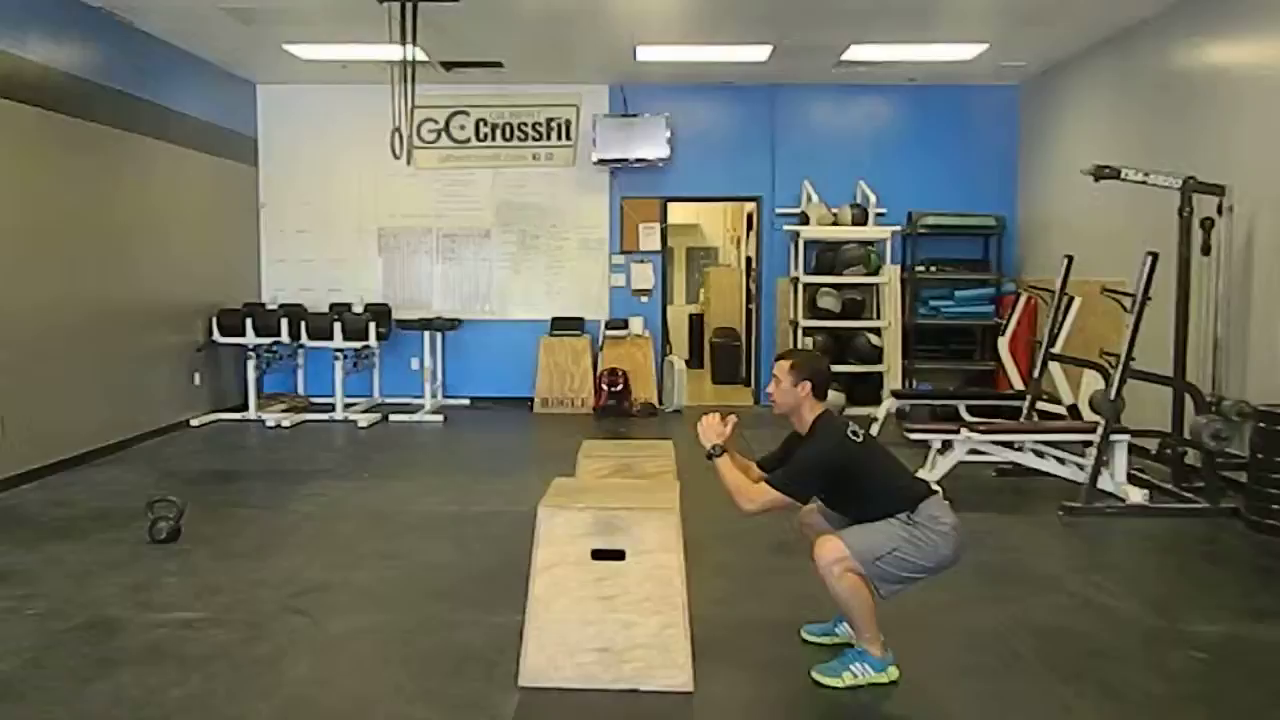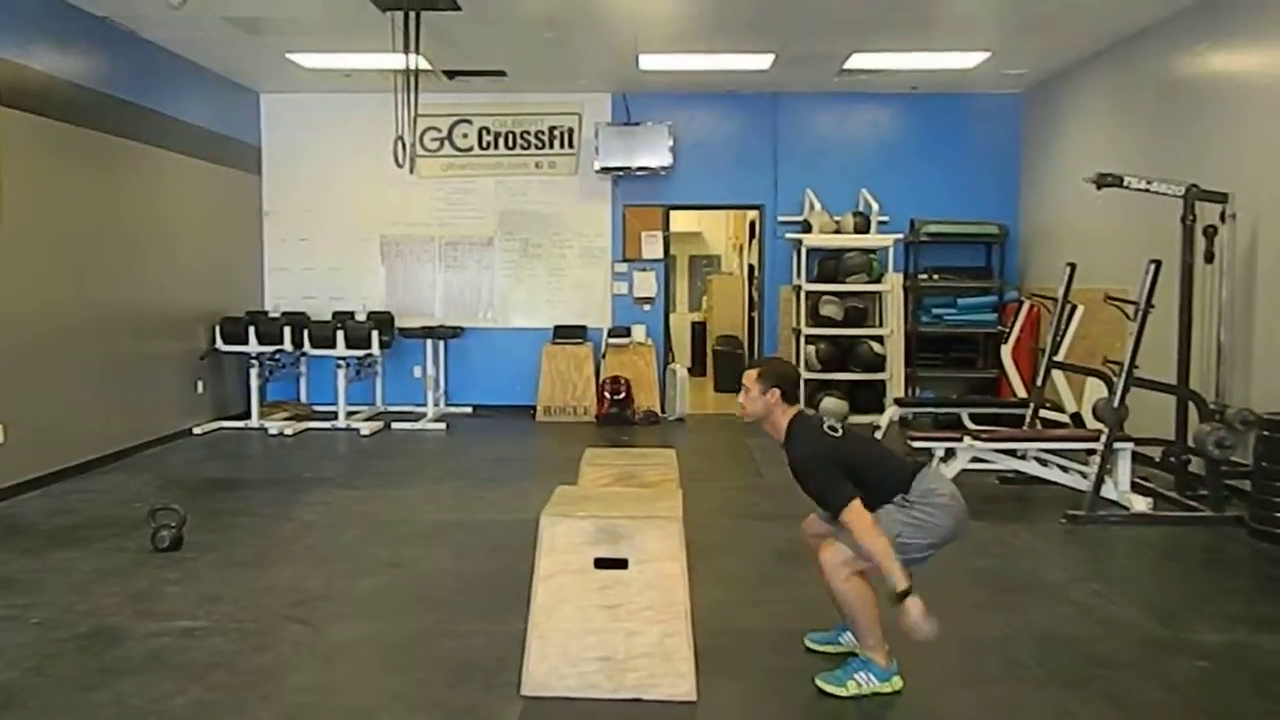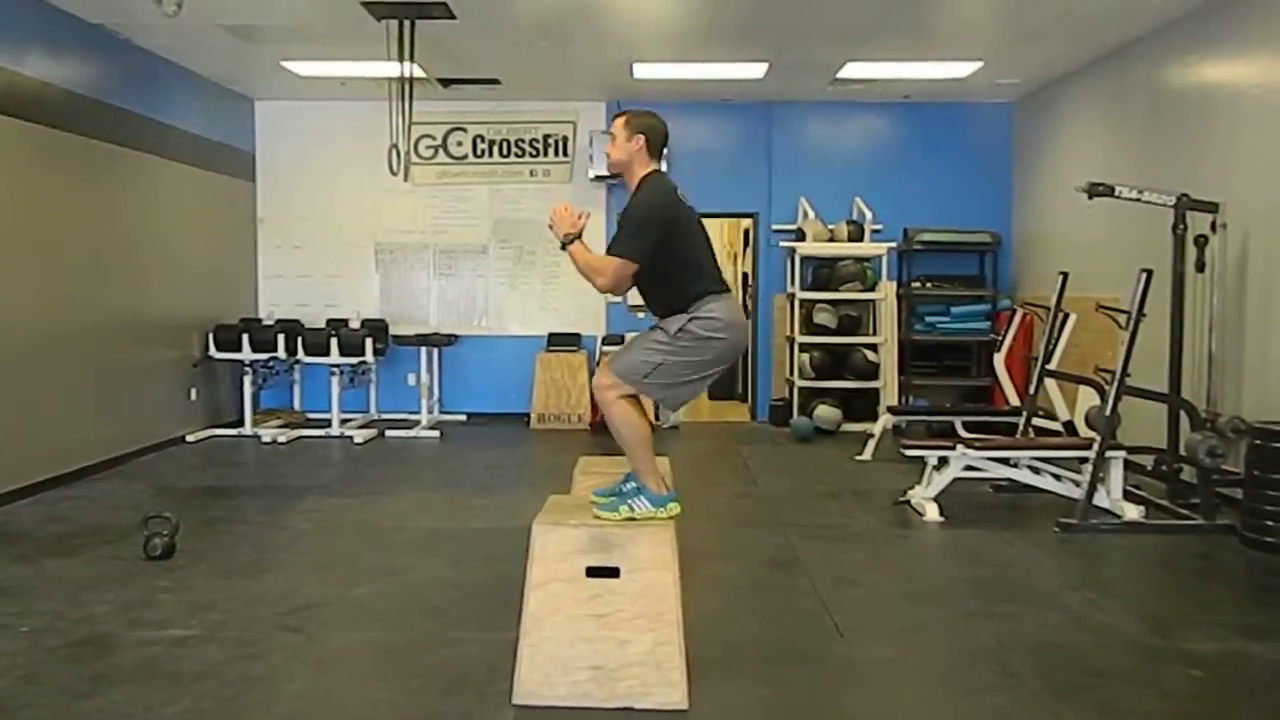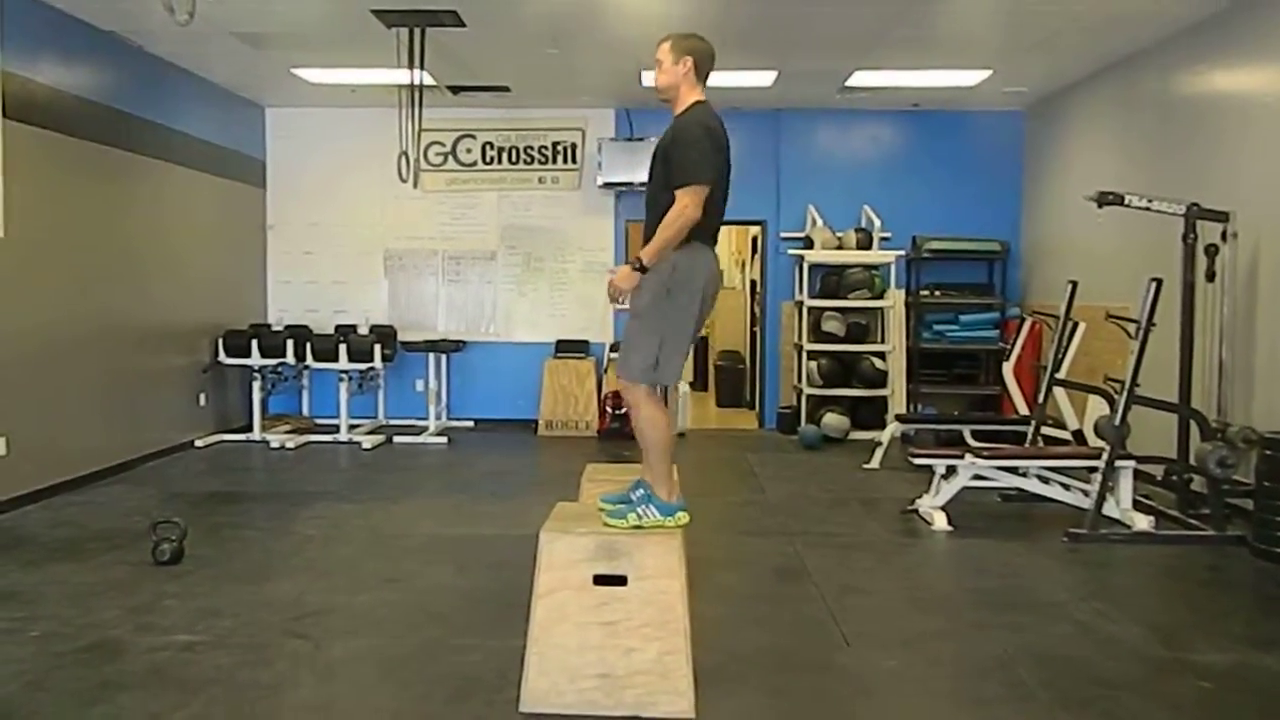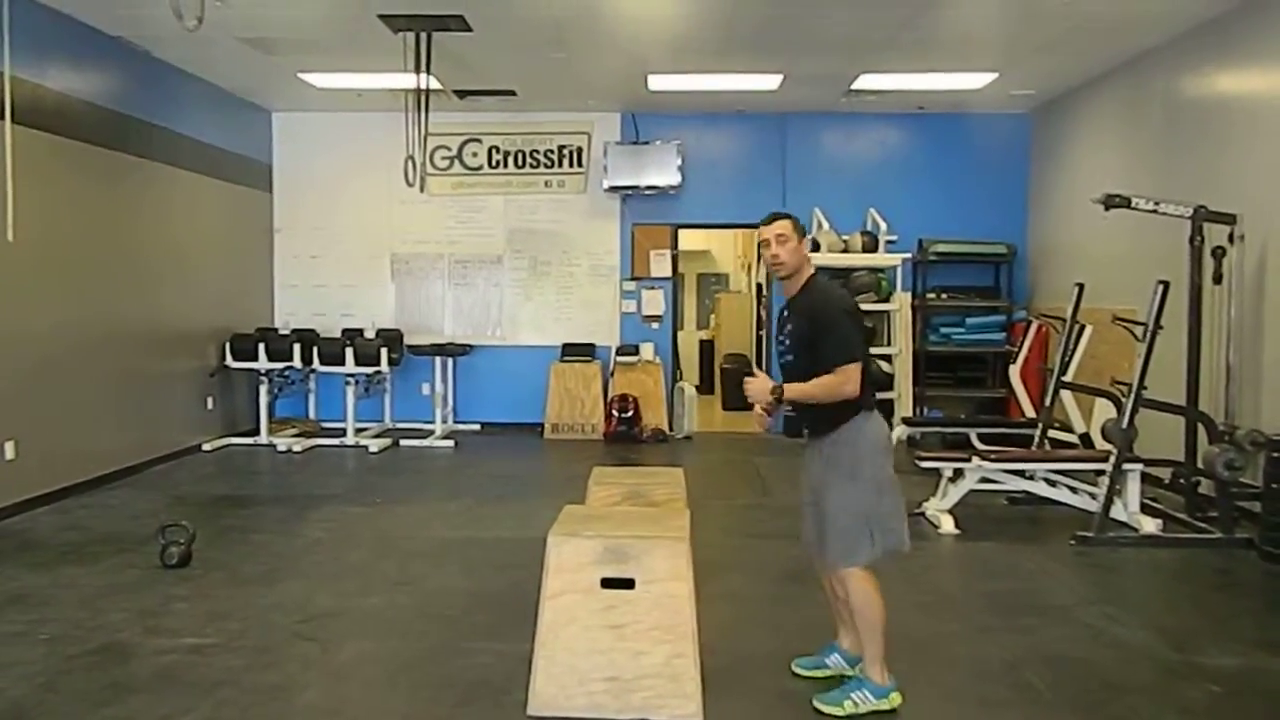
dt=1s
person 1, frame 1
left shoulder: (825, 447)
right shoulder: (814, 434)
left elbow: (751, 500)
right elbow: (755, 475)
left wrist: (715, 450)
right wrist: (724, 447)
left hip: (930, 532)
right hip: (908, 518)
left knee: (830, 555)
right knee: (812, 519)
left ankle: (874, 656)
right ankle: (855, 621)
person 1, frame 2
left shoulder: (807, 452)
right shoulder: (803, 430)
left elbow: (860, 521)
left wrist: (904, 594)
left hip: (932, 504)
right hip: (913, 494)
left knee: (837, 558)
right knee: (815, 530)
left ankle: (879, 665)
right ankle: (856, 631)
person 1, frame 3
left shoulder: (648, 205)
right shoulder: (656, 198)
left elbow: (607, 280)
right elbow: (622, 281)
left wrist: (569, 241)
right wrist: (579, 240)
left hip: (706, 324)
right hip: (703, 318)
left knee: (608, 385)
right knee: (618, 383)
left ankle: (655, 495)
right ankle: (645, 480)
person 1, frame 4
left shoulder: (693, 128)
right shoulder: (694, 126)
left elbow: (688, 209)
left wrist: (637, 265)
right wrist: (645, 264)
left hip: (680, 267)
right hip: (677, 266)
left knee: (638, 383)
right knee: (640, 382)
left ankle: (664, 500)
right ankle: (654, 485)
person 1, frame 5
left shoulder: (829, 303)
right shoulder: (792, 308)
left elbow: (847, 382)
left wrist: (777, 392)
right wrist: (770, 397)
left hip: (854, 438)
right hip: (825, 440)
left knee: (851, 562)
right knee: (826, 554)
right ankle: (848, 648)
